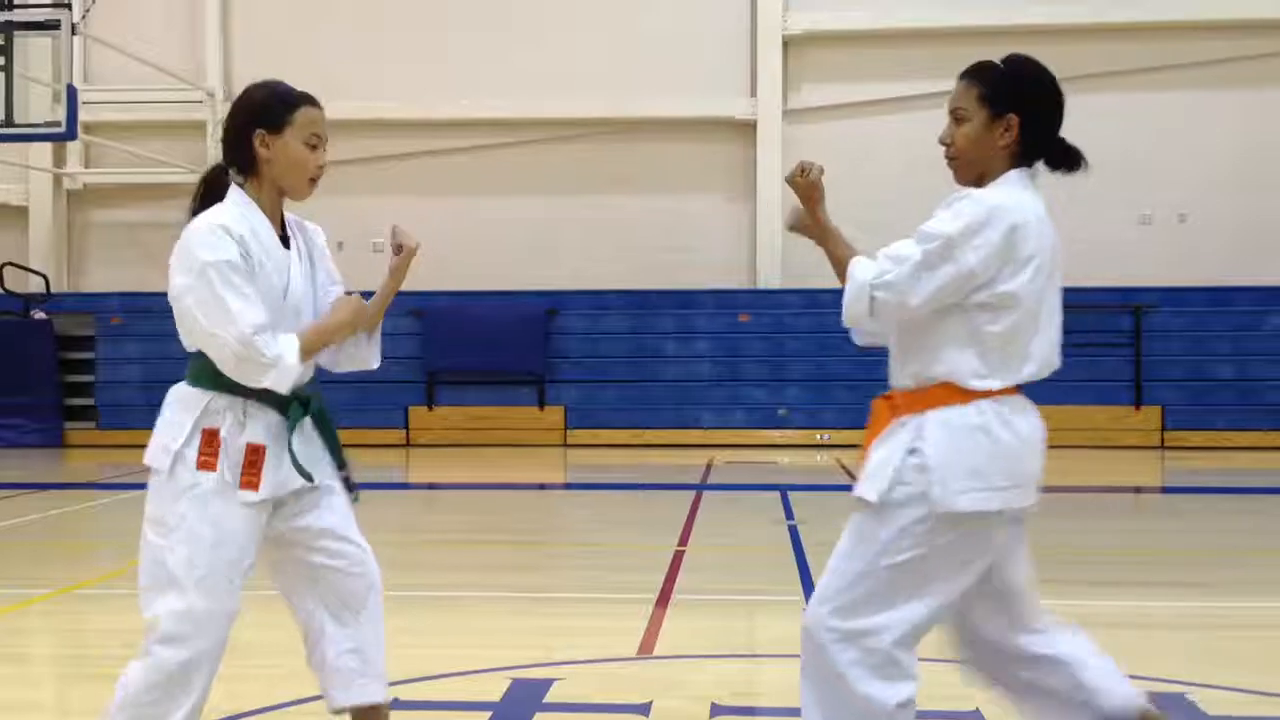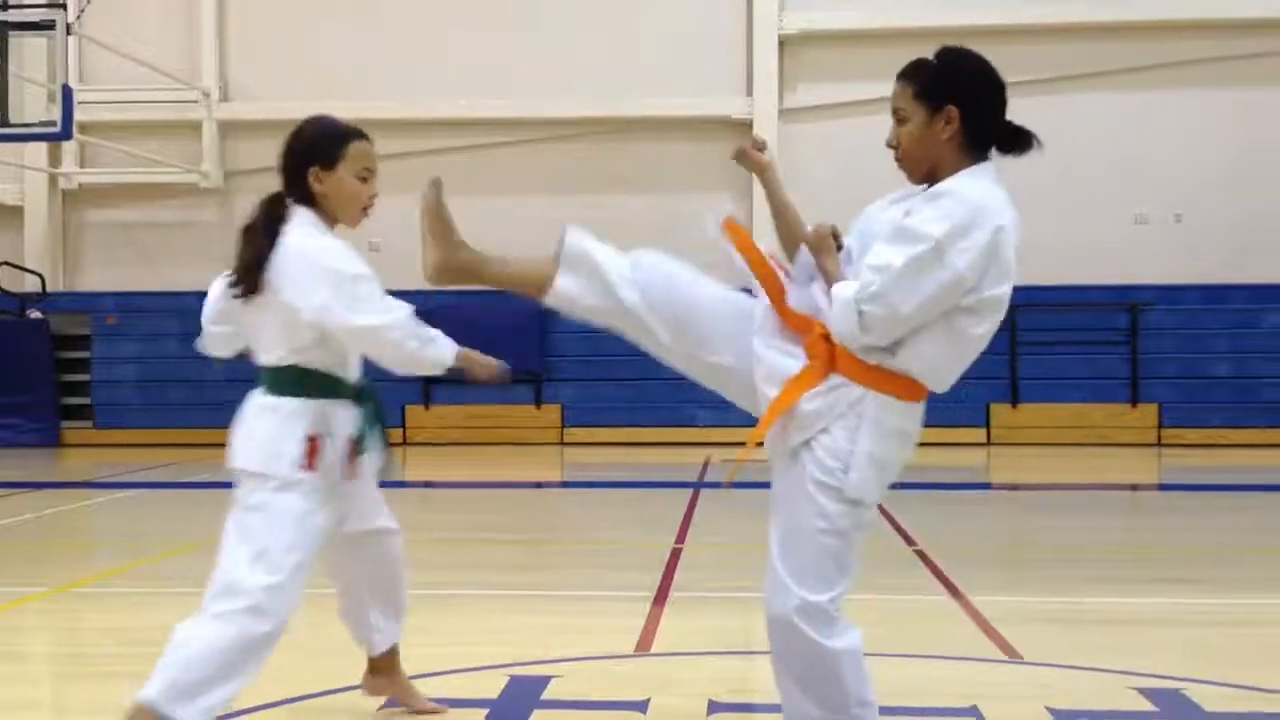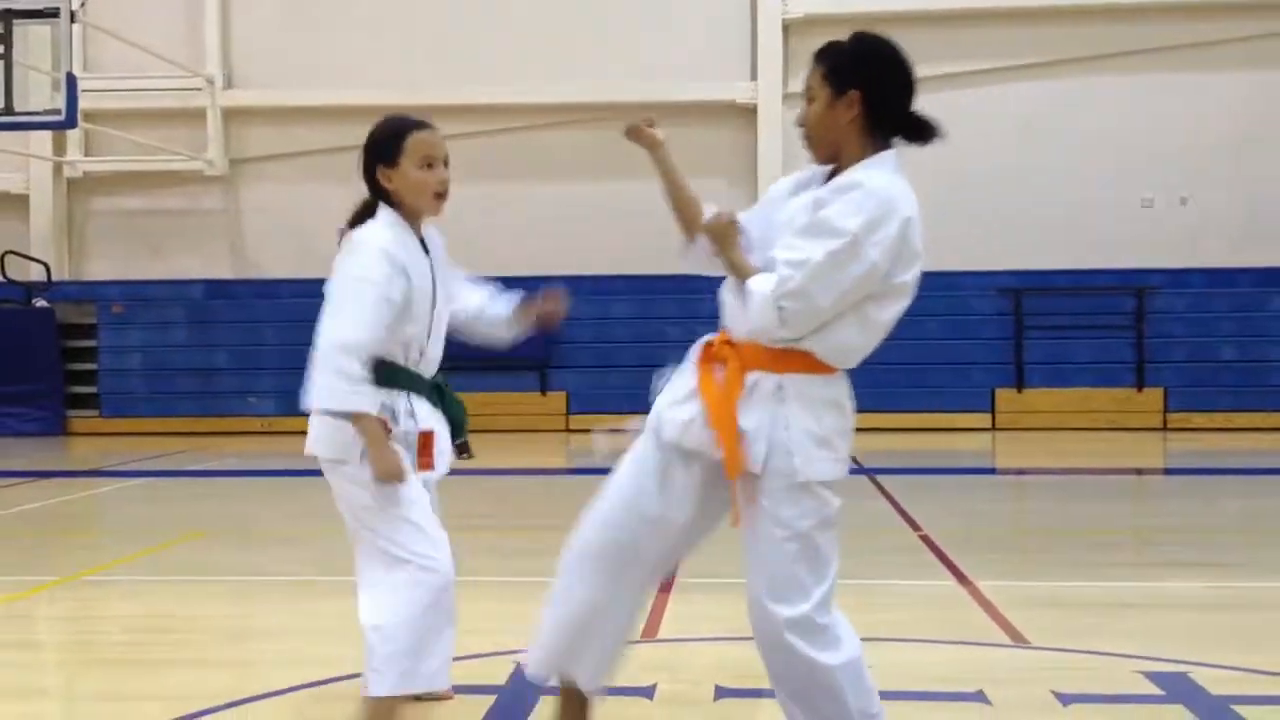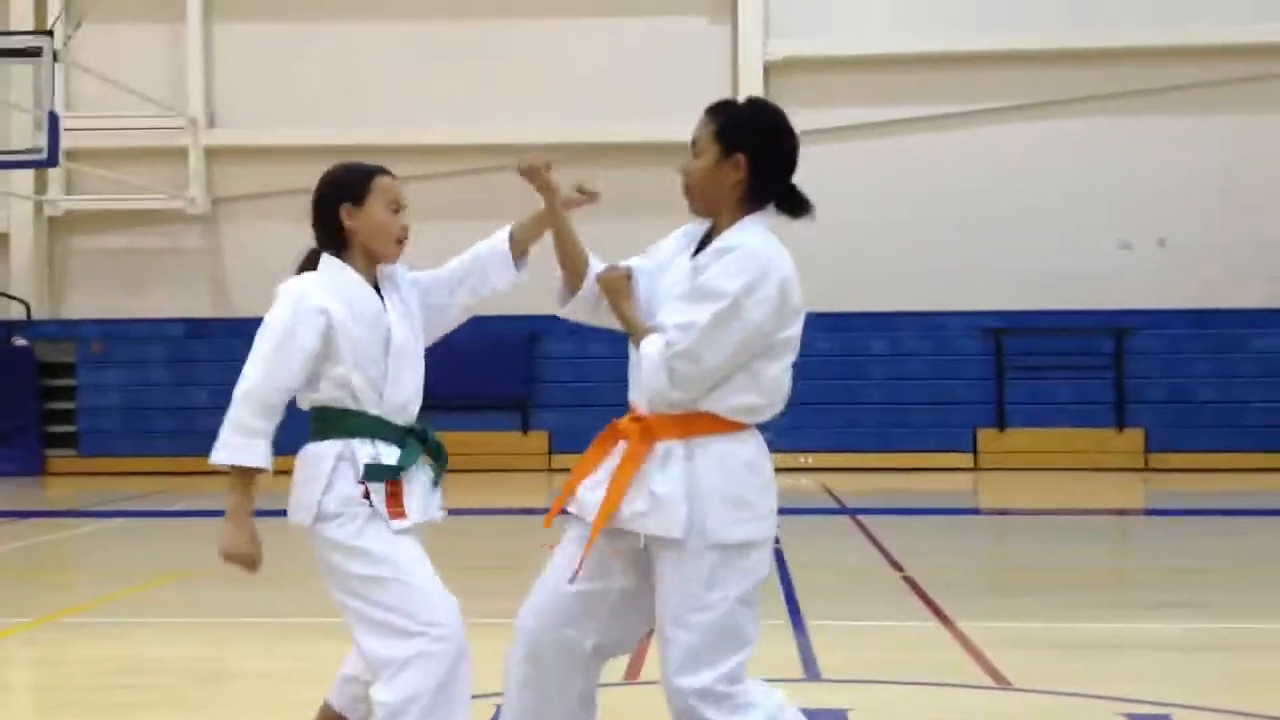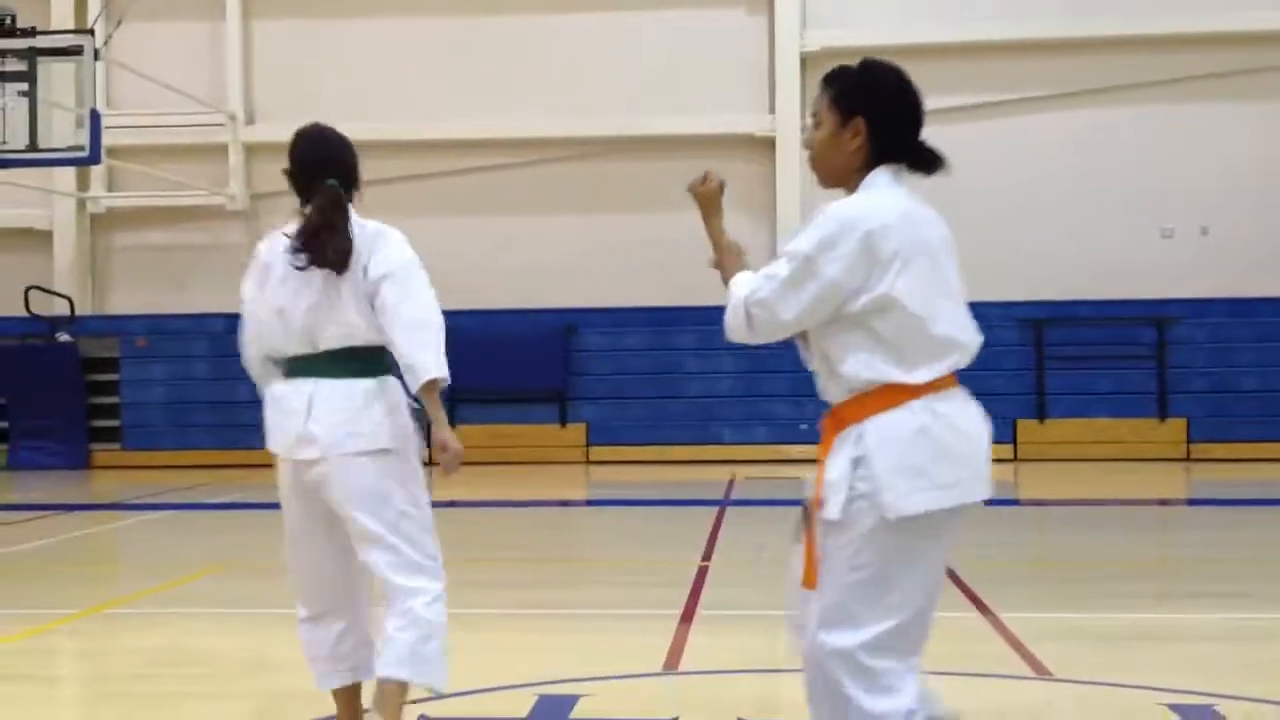
dt=0.4s
person 1, frame 1
left shoulder: (990, 215)
right shoulder: (1015, 214)
left elbow: (876, 301)
right elbow: (908, 312)
left wrist: (820, 221)
right wrist: (831, 243)
left hip: (953, 452)
right hip: (990, 440)
left knee: (845, 629)
right knee: (1003, 634)
person 1, frame 2
left shoulder: (973, 214)
right shoulder: (931, 203)
left elbow: (863, 318)
right elbow: (808, 266)
left wrist: (826, 256)
right wrist: (769, 180)
left hip: (849, 415)
right hip: (804, 369)
left knee: (805, 605)
right knee: (646, 280)
right ankle: (477, 265)
person 1, frame 3
left shoulder: (879, 203)
right shoulder: (811, 185)
left elbow: (778, 312)
right elbow: (706, 238)
left wrist: (732, 252)
right wrist: (660, 156)
left hip: (789, 415)
right hip: (717, 389)
left knee: (792, 612)
right knee: (608, 552)
person 1, frame 4
left shoulder: (756, 265)
right shoulder: (690, 246)
left elbow: (672, 374)
right elbow: (587, 294)
left wrist: (625, 307)
right wrist: (552, 203)
left hip: (707, 486)
right hip: (642, 472)
right knee: (553, 634)
person 1, frame 5
left shoulder: (856, 222)
right shoulder: (907, 216)
left elbow: (755, 317)
left wrist: (715, 228)
right wrist: (746, 271)
left hip: (894, 454)
right hip: (907, 442)
left knee: (853, 648)
right knee: (858, 636)
person 2, frame 1
left shoulder: (308, 242)
right shoulder: (213, 236)
left elbow: (346, 353)
right elbow: (251, 357)
left wrist: (393, 281)
right wrist: (337, 323)
left hip: (290, 443)
right hip: (215, 451)
left knee: (347, 579)
right knee: (191, 623)
person 2, frame 2
left shoulder: (287, 243)
right shoulder: (319, 257)
left elbow: (220, 322)
right elbow: (396, 338)
right wrist: (467, 358)
left hip: (319, 438)
right hip: (296, 446)
left knee: (374, 548)
right knee: (253, 602)
person 2, frame 3
left shoulder: (425, 244)
right shoulder: (373, 250)
left elbow: (466, 305)
right elbow: (338, 351)
left wrist: (525, 312)
right wrist: (374, 442)
left hip: (406, 423)
right hip: (364, 430)
left knee: (408, 561)
right knee: (420, 570)
person 2, frame 4
left shoulder: (401, 292)
right shoulder: (310, 299)
left elbow: (480, 269)
right elbow: (254, 403)
left wrist: (549, 213)
right wrist: (239, 517)
left hip: (387, 483)
right hip: (347, 489)
left knee: (393, 631)
right knee: (429, 631)
person 2, frame 5
left shoulder: (268, 254)
right shoulder: (381, 243)
left elbow: (258, 353)
right elbow: (415, 329)
right wrist: (440, 423)
left hip: (294, 419)
right hip: (363, 417)
left knee: (324, 586)
right knee: (412, 575)
